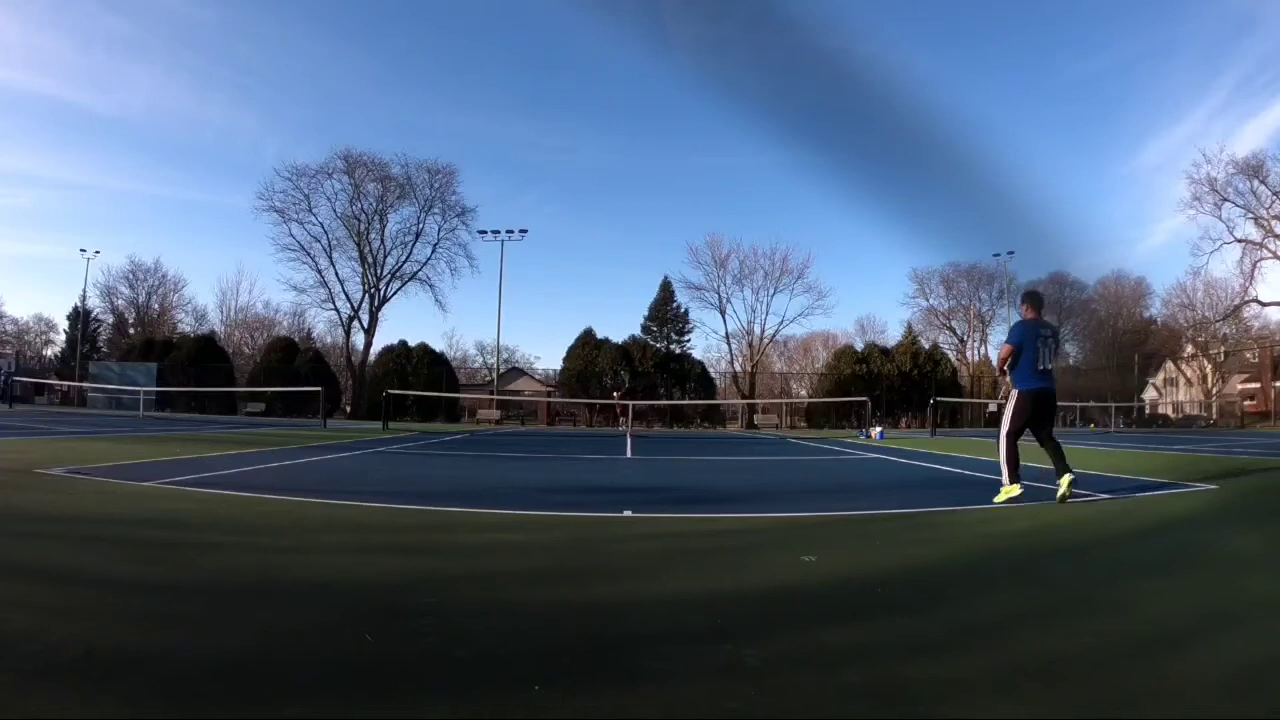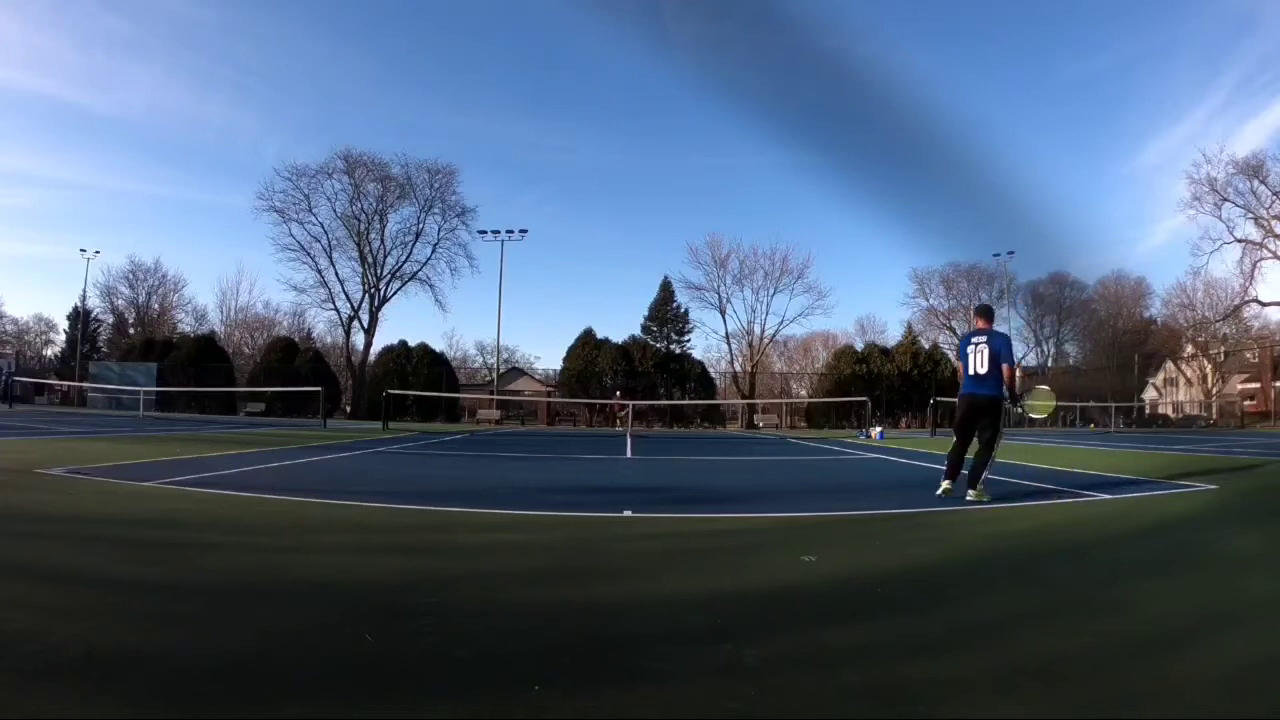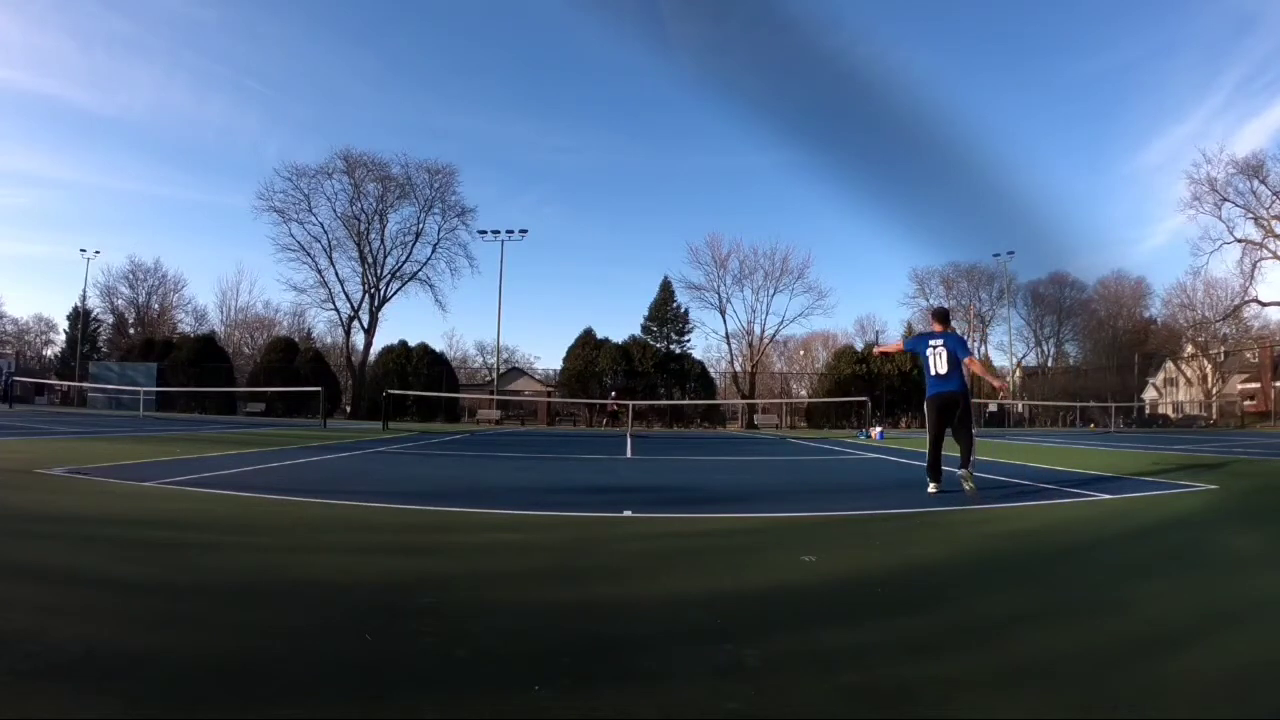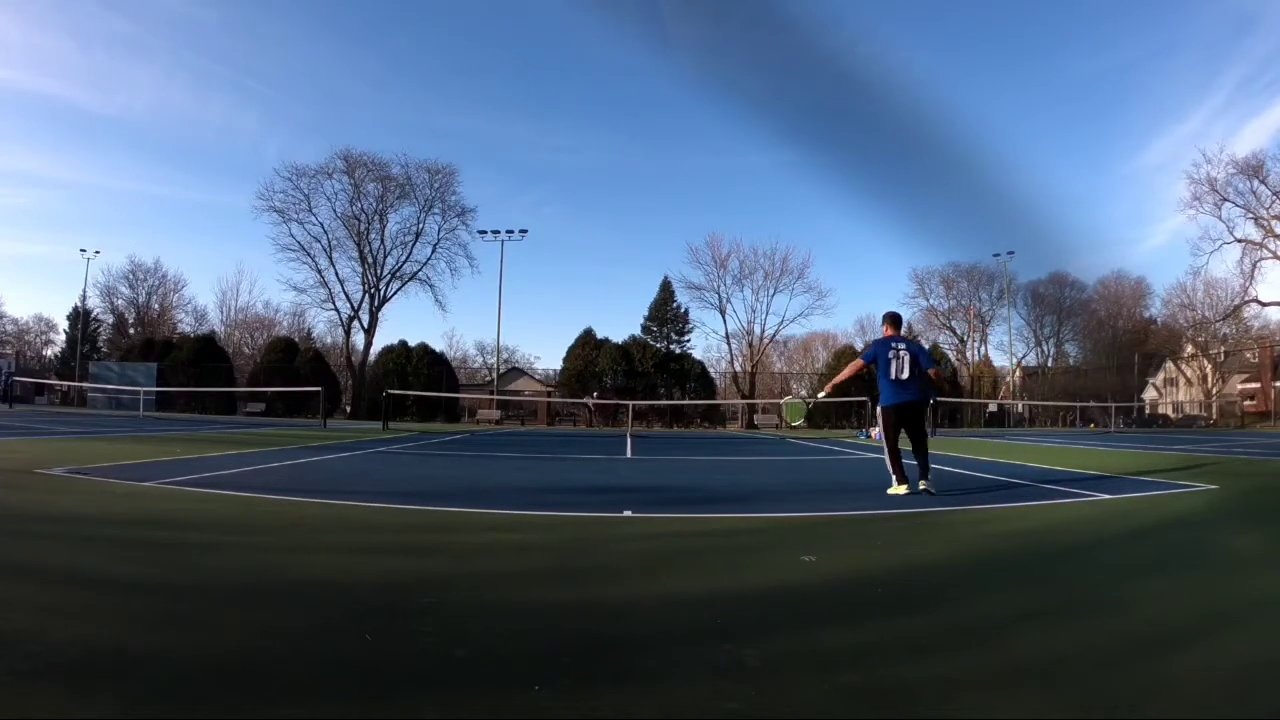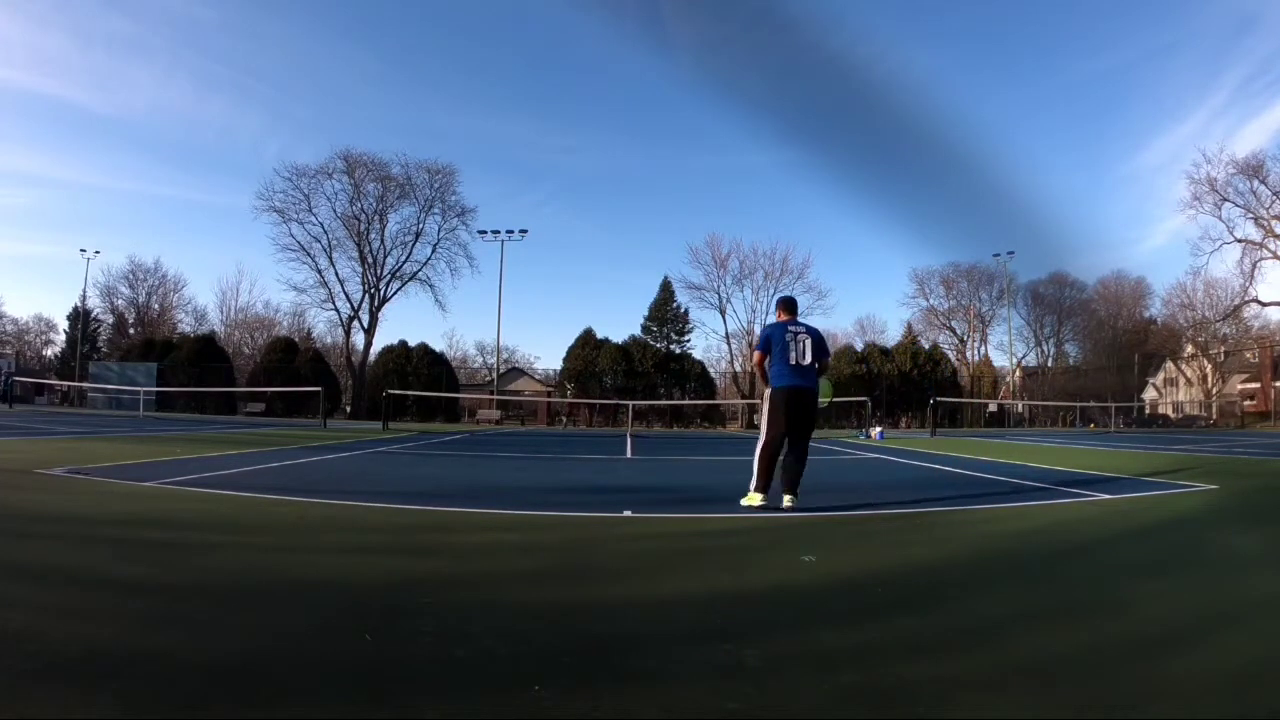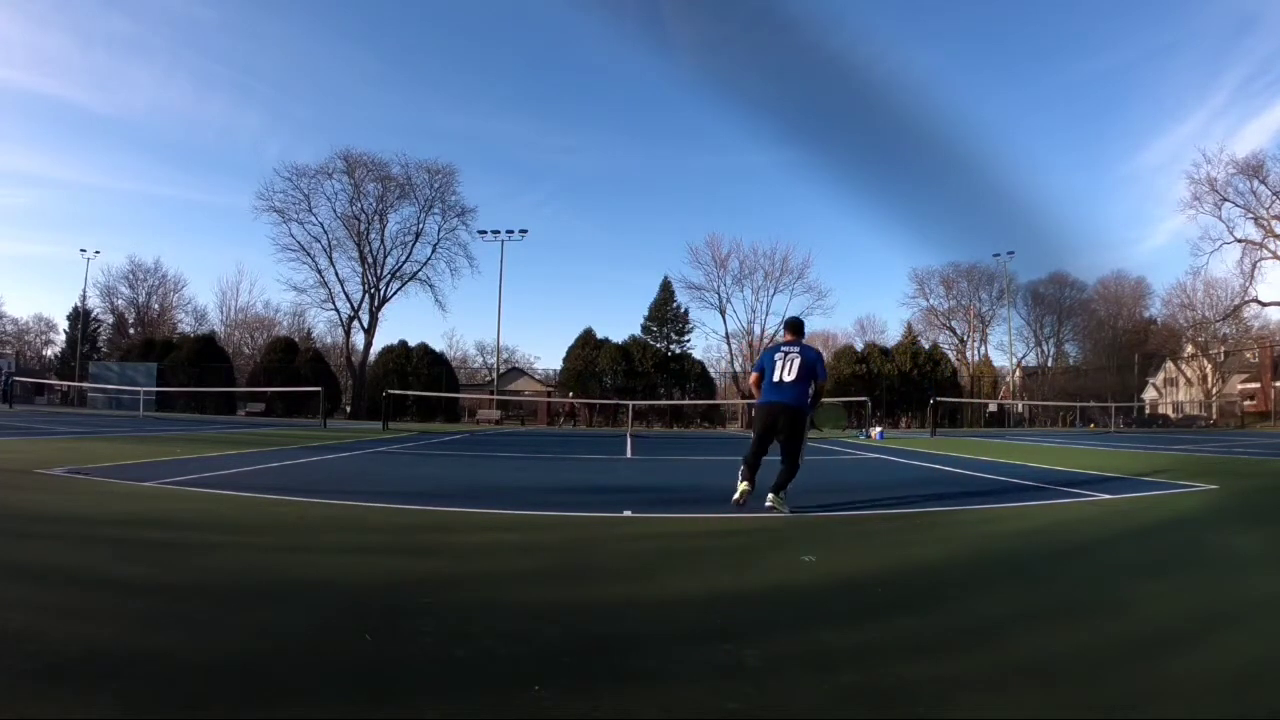
dt=0.7s
person 1, frame 1
left shoulder: (1022, 327)
right shoulder: (1052, 331)
left elbow: (1004, 354)
left wrist: (1001, 368)
left hip: (1025, 393)
right hip: (1047, 391)
left knee: (1008, 438)
right knee: (1047, 437)
left ankle: (1011, 484)
right ankle: (1065, 475)
person 1, frame 2
left shoulder: (966, 340)
right shoulder: (1002, 339)
right elbow: (1007, 372)
right wrist: (1012, 394)
left hip: (967, 398)
right hip: (992, 399)
left knee: (960, 443)
right knee: (986, 445)
left ankle: (948, 480)
right ankle: (974, 488)
person 1, frame 3
left shoulder: (921, 340)
right shoulder: (955, 339)
left elbow: (899, 346)
right elbow: (970, 362)
left wrist: (881, 349)
right wrist: (993, 380)
left hip: (934, 397)
right hip: (958, 395)
left knee: (934, 441)
right knee: (965, 437)
left ankle: (934, 482)
right ankle: (965, 470)
person 1, frame 4
left shoulder: (879, 345)
right shoulder: (915, 347)
left elbow: (856, 366)
right elbow: (933, 372)
left wrist: (833, 383)
left hip: (890, 405)
right hip: (915, 403)
left knee: (891, 447)
right knee: (919, 444)
left ankle: (901, 483)
right ankle: (924, 479)
person 1, frame 5
left shoulder: (771, 330)
right shoulder: (813, 333)
left elbow: (757, 361)
right elbow: (824, 366)
left wrist: (766, 382)
left hip: (782, 392)
right hip: (809, 394)
left knee: (769, 444)
right knee: (798, 448)
left ankle: (759, 493)
right ankle: (790, 494)
person 1, frame 6
left shoulder: (770, 351)
right shoulder: (813, 354)
left elbow: (753, 381)
right elbow: (821, 387)
right wrist: (810, 407)
left hip: (766, 406)
right hip: (795, 410)
left knee: (756, 449)
right knee: (791, 459)
left ankle: (745, 484)
right ankle: (776, 495)
